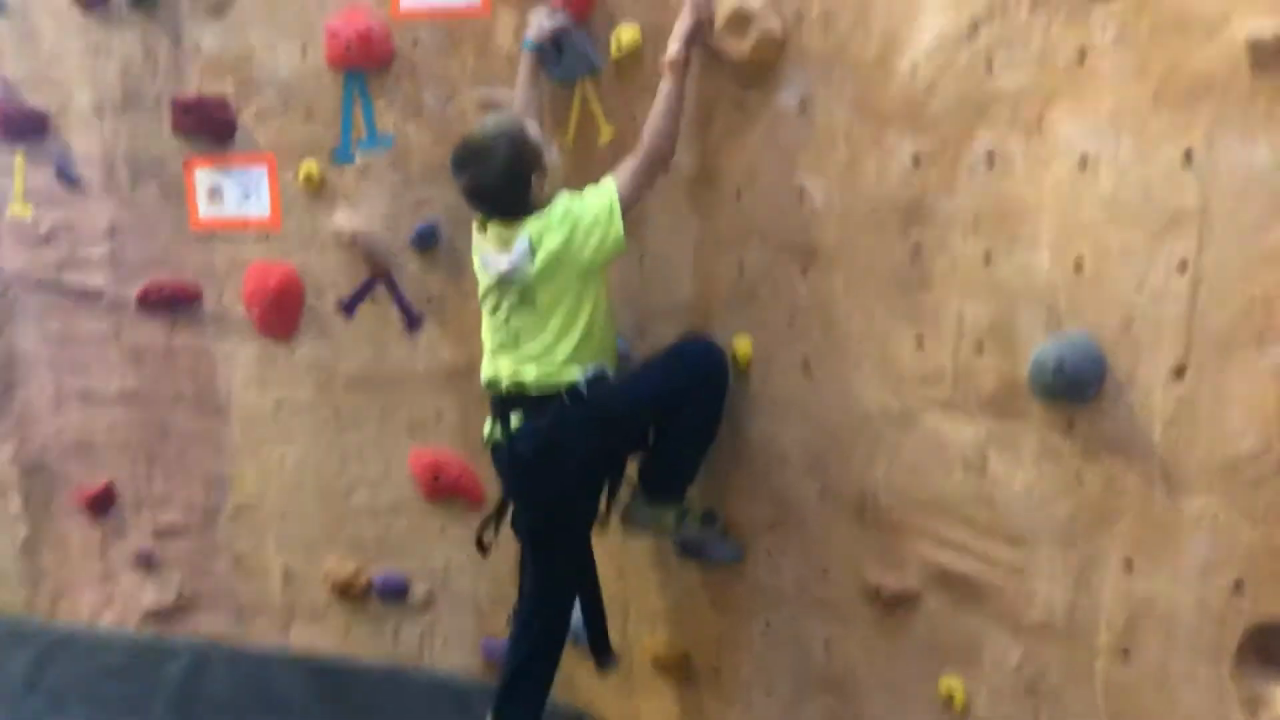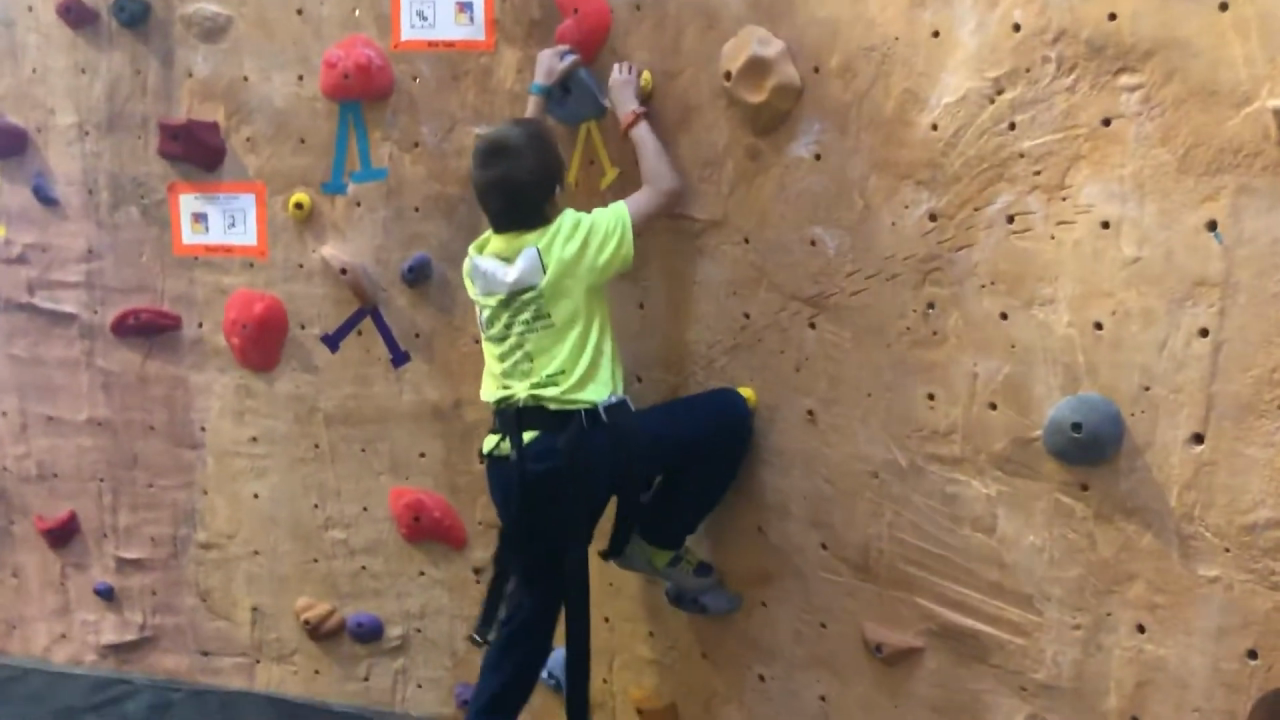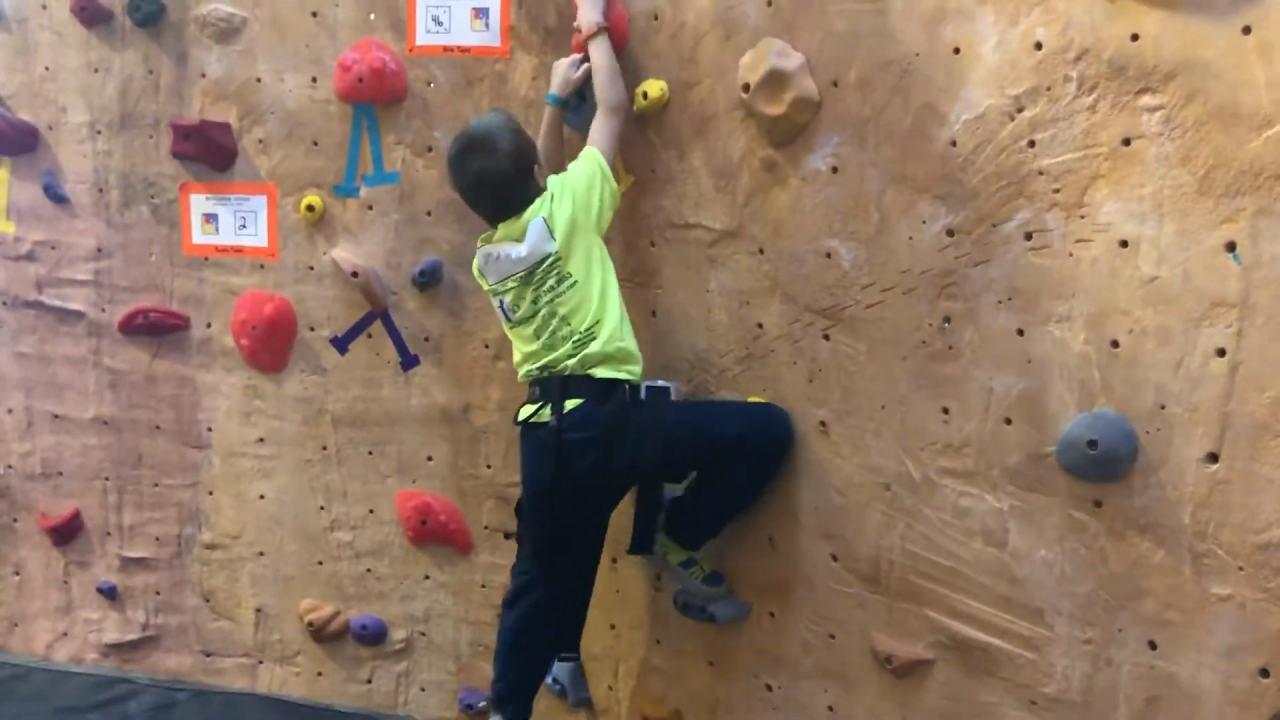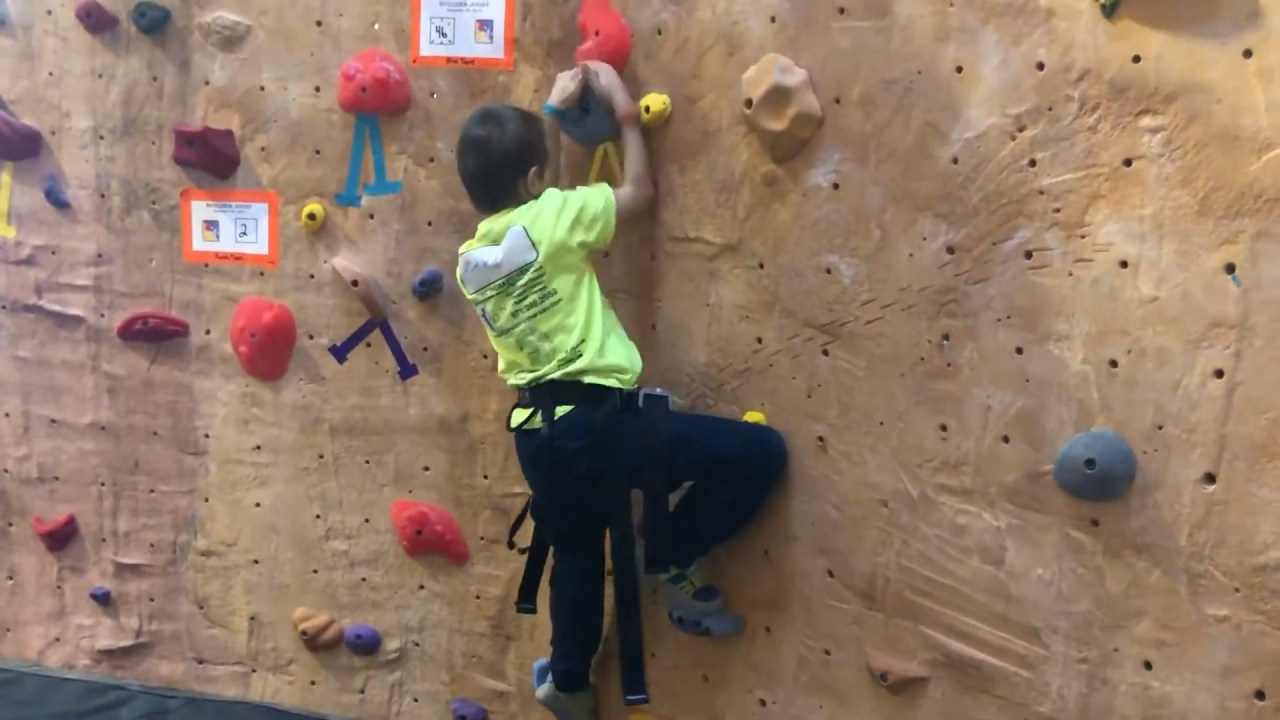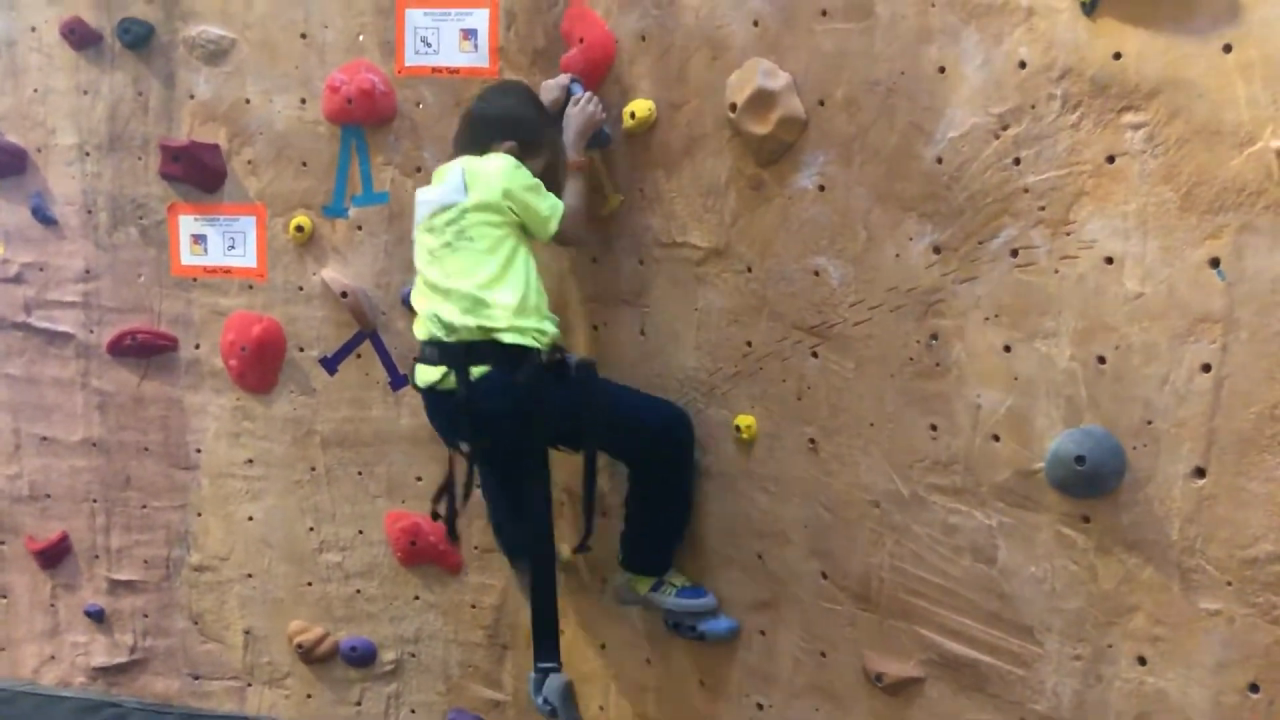
dt=0.7s
person 1, frame 1
left shoulder: (486, 232)
right shoulder: (563, 222)
left elbow: (518, 130)
right elbow: (651, 152)
left hip: (519, 436)
right hip: (573, 421)
left knee: (548, 579)
right knee: (700, 359)
right ankle: (658, 501)
person 1, frame 2
left shoulder: (479, 258)
right shoulder: (576, 240)
left elbow: (511, 184)
right elbow: (664, 186)
left wrist: (537, 94)
right wrist: (629, 107)
left hip: (513, 456)
right hip: (582, 444)
left knee: (529, 605)
right knee: (726, 414)
right ankle: (655, 541)
person 1, frame 3
left shoulder: (487, 257)
right shoulder: (566, 208)
left elbow: (536, 190)
right elbow: (614, 110)
left wrist: (555, 98)
left hip: (546, 430)
right hip: (610, 418)
left knee: (543, 579)
right knee: (767, 429)
right ankle: (676, 539)
person 1, frame 4
left shoulder: (471, 258)
right shoulder: (552, 219)
left elbow: (518, 199)
right elbow: (640, 191)
left wrist: (551, 113)
right wrist: (624, 107)
left hip: (537, 434)
right hip: (599, 422)
left knee: (579, 558)
right knee: (760, 452)
right ankle: (667, 560)
person 1, frame 5
left shoulder: (438, 185)
right shoulder: (500, 173)
right elbow: (572, 228)
left wrist: (541, 111)
right wrist: (575, 144)
left hip: (442, 387)
right hip: (505, 378)
left knee: (514, 482)
right knee: (664, 431)
right ankle: (645, 572)
